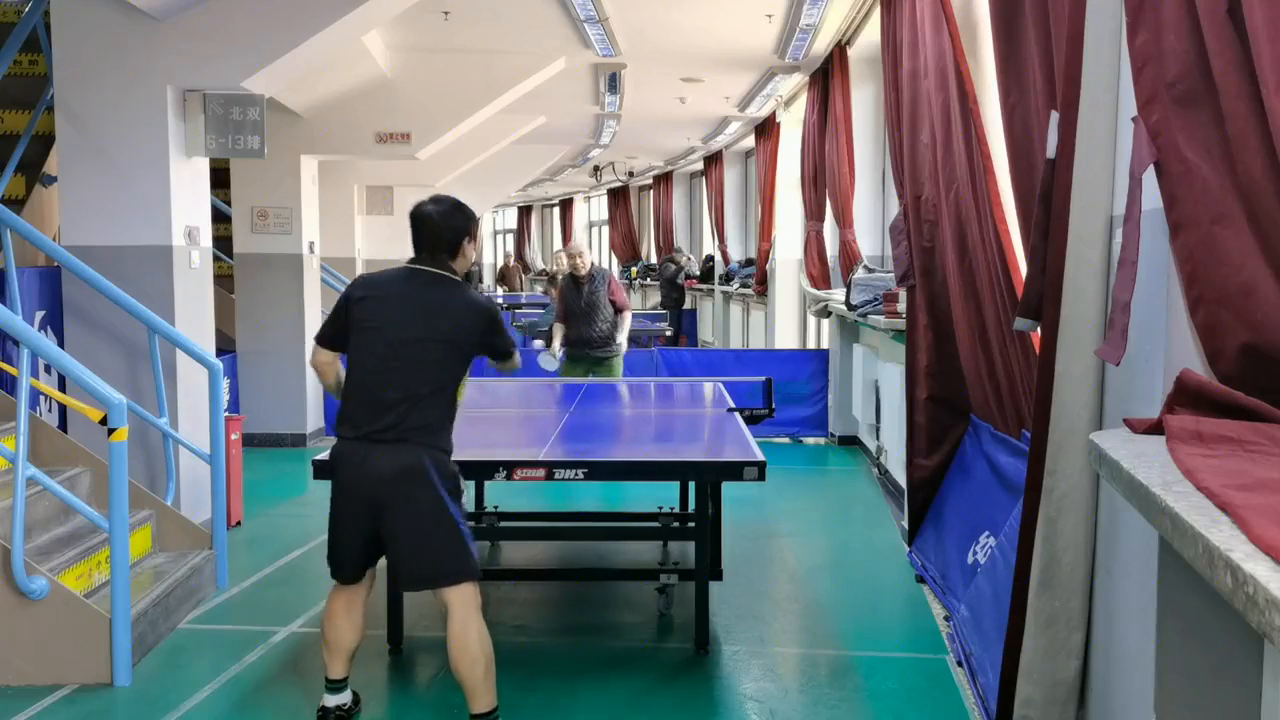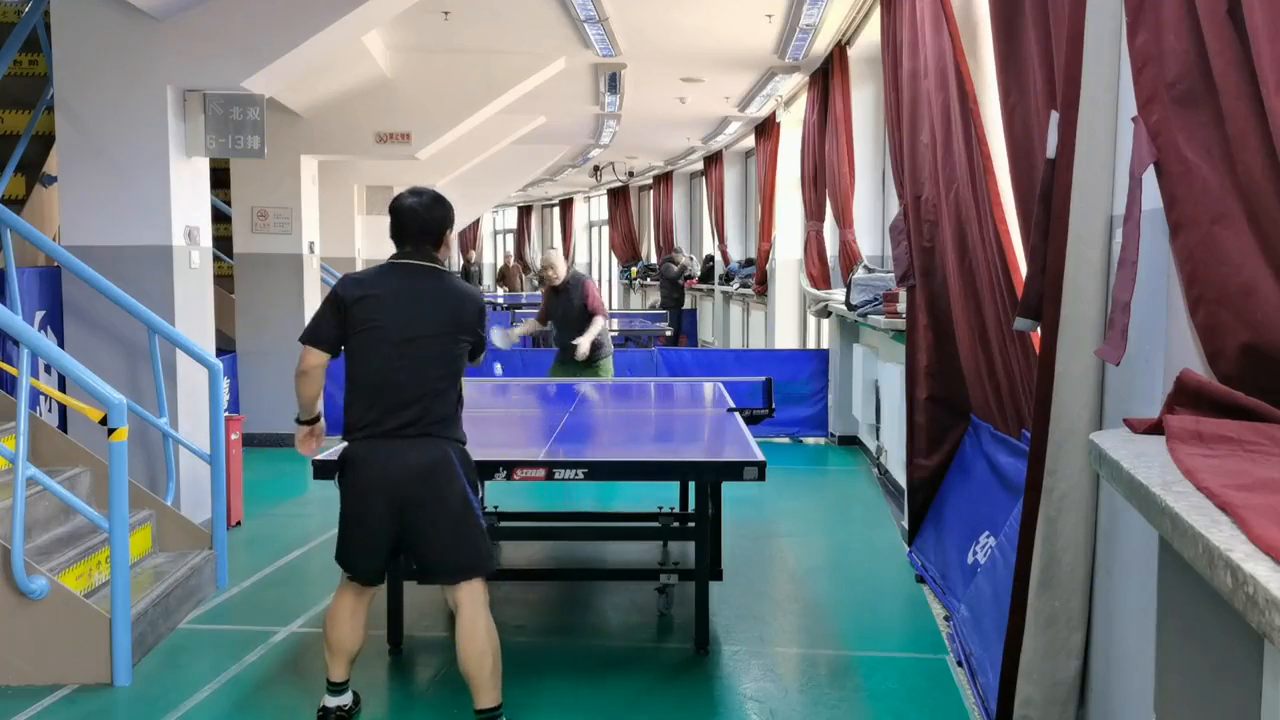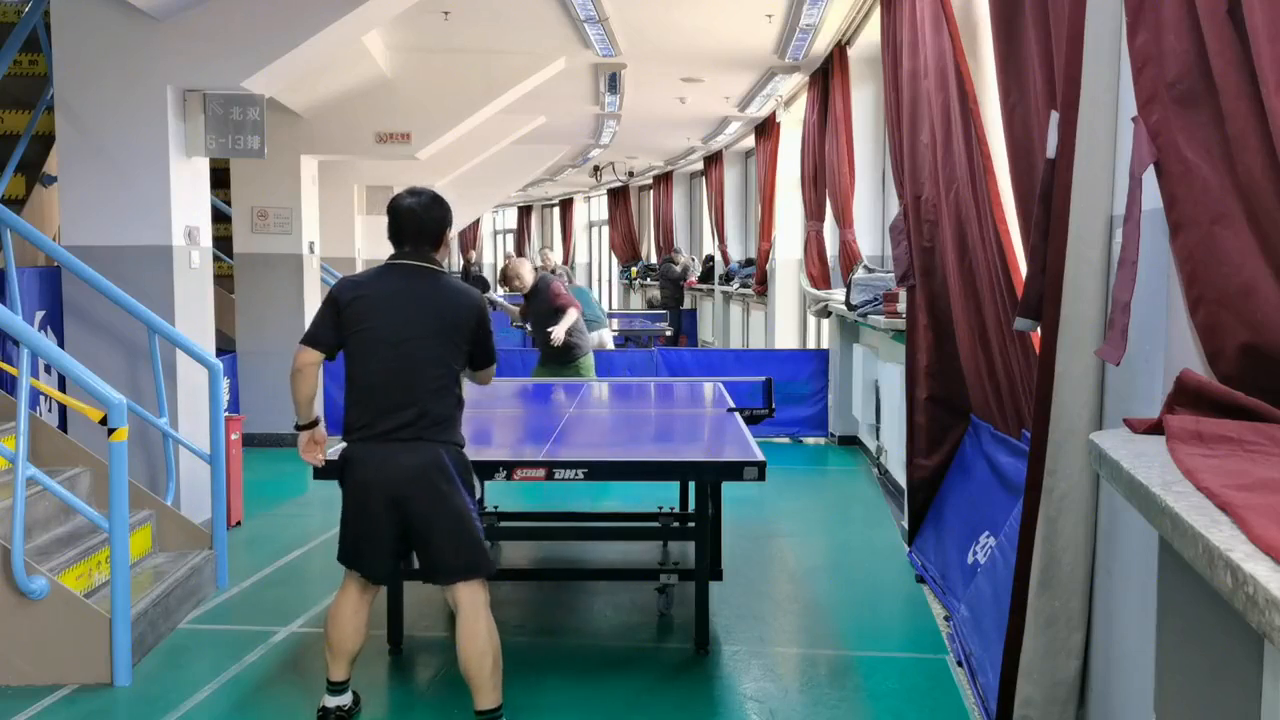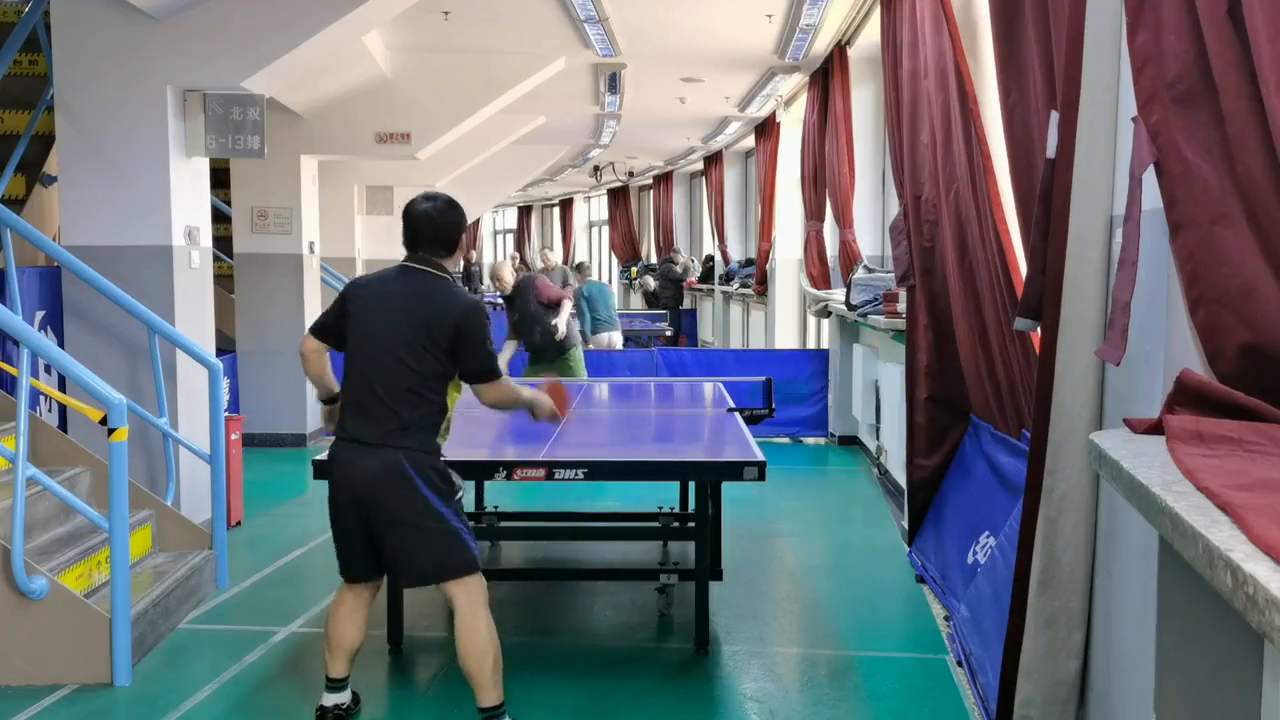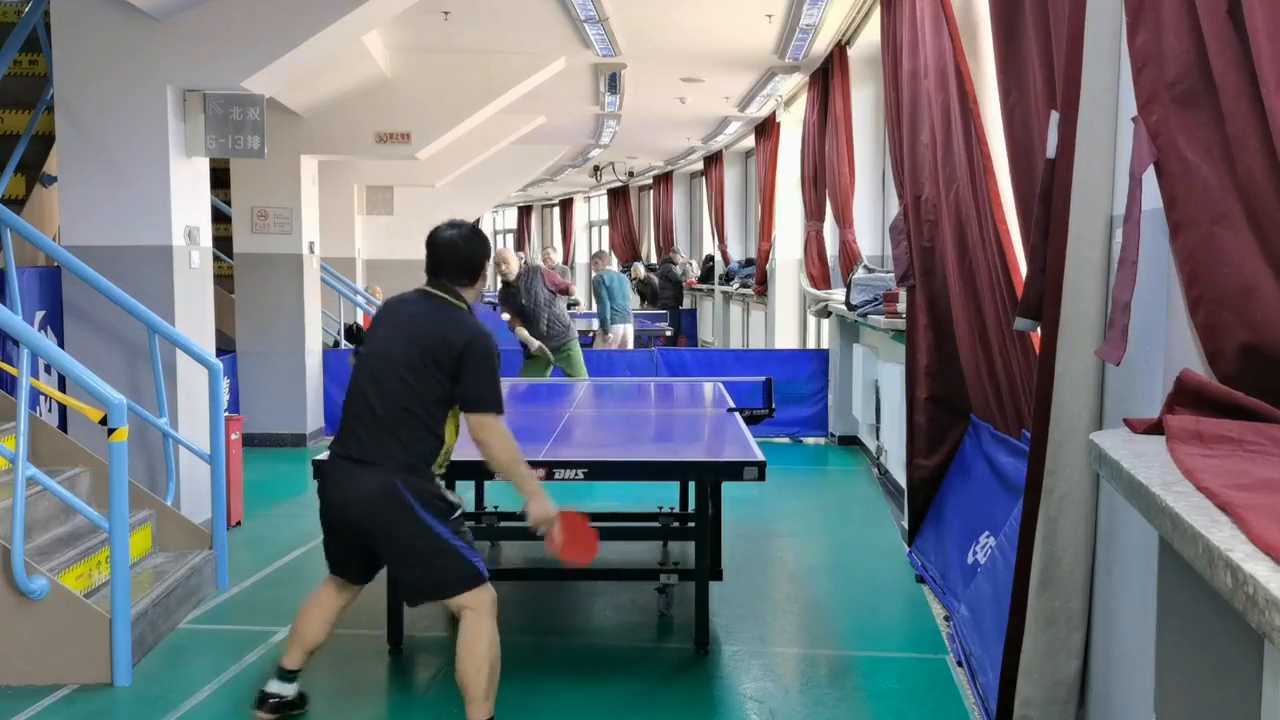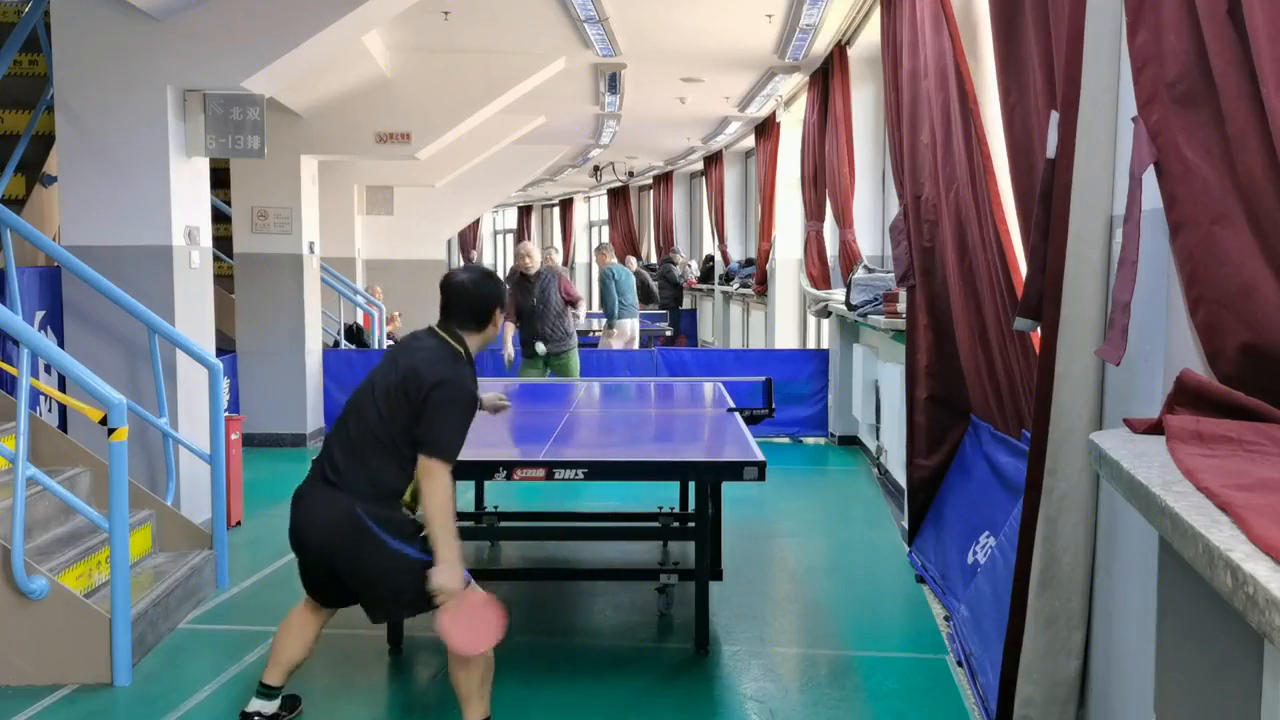
dt=0.2s
person 1, frame 1
left shoulder: (364, 289)
right shoulder: (477, 310)
left elbow: (322, 360)
right elbow: (507, 360)
right wrist: (498, 344)
left hip: (352, 460)
right hip: (418, 467)
left knee: (349, 582)
right knee: (461, 599)
person 1, frame 2
left shoulder: (352, 289)
right shoulder: (467, 300)
left elbow: (310, 363)
left wrist: (307, 419)
left hip: (368, 461)
right hip: (437, 462)
left knee: (355, 585)
right knee: (469, 594)
person 1, frame 3
left shoulder: (350, 292)
right shoulder: (466, 302)
left elbow: (304, 363)
right elbow: (483, 375)
left wrist: (307, 424)
left hip: (366, 462)
right hip: (433, 465)
left knee: (360, 583)
right knee: (470, 595)
person 1, frame 4
left shoulder: (361, 290)
right shoulder: (462, 309)
left elbow: (310, 349)
right elbow: (491, 392)
right wrist: (537, 402)
left hip: (347, 463)
right hip: (402, 468)
left knee: (358, 585)
right knee: (467, 593)
person 1, frame 5
left shoulder: (392, 311)
right shoulder: (472, 337)
right elbow: (488, 434)
right wrist: (536, 497)
left hip: (340, 479)
right hip: (396, 491)
left knee: (341, 583)
right knee: (477, 604)
person 1, frame 6
left shoulder: (417, 345)
right shoulder: (453, 383)
right elbow: (431, 476)
left wrist: (477, 401)
right wrist: (448, 560)
left hip: (309, 507)
right hip: (357, 518)
left knee: (320, 603)
